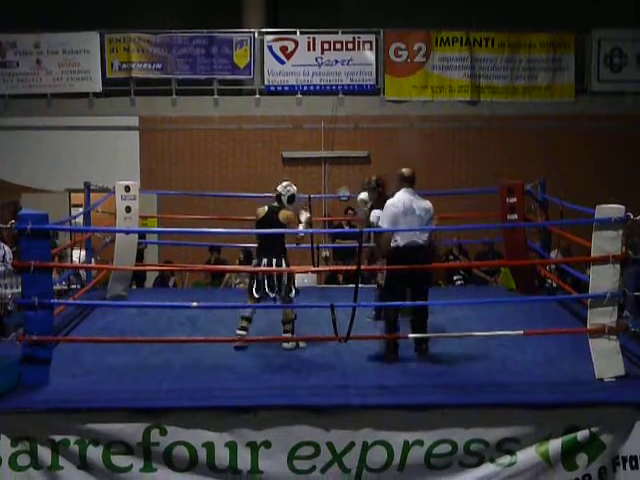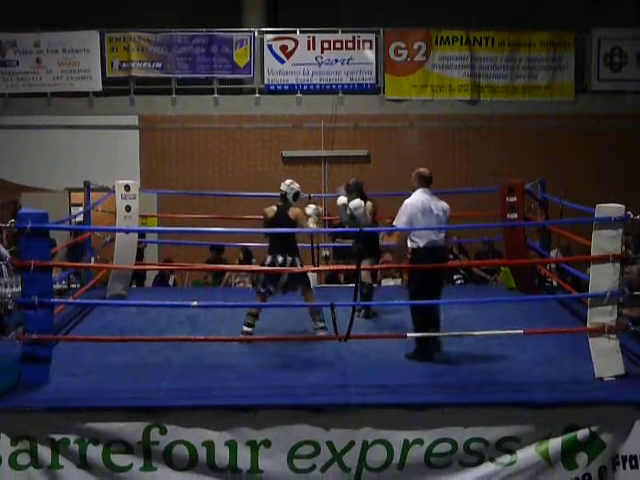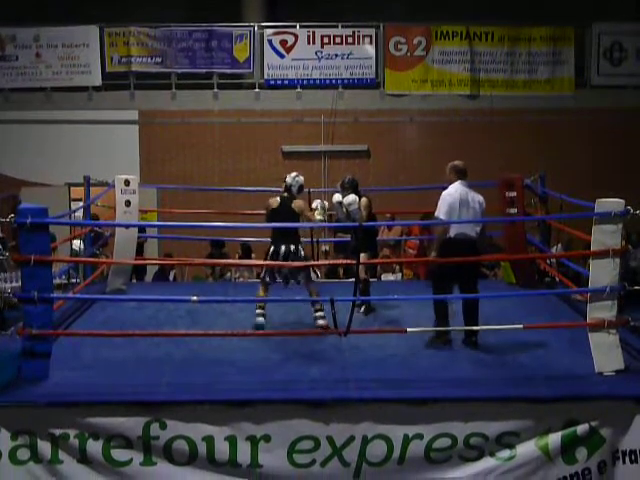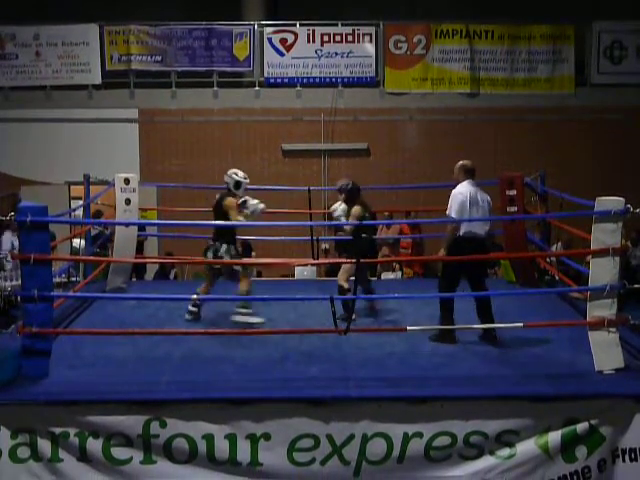
dt=0.7s
person 1, frame 1
left shoulder: (393, 203)
right shoulder: (426, 205)
left elbow: (386, 235)
right elbow: (432, 236)
left wrist: (383, 256)
right wrist: (431, 258)
left hip: (400, 254)
right hip: (422, 253)
left knee: (392, 301)
right knee: (420, 300)
left ankle: (391, 347)
right ankle: (421, 344)
person 1, frame 2
left shoulder: (411, 203)
right shoulder: (442, 205)
left elbow: (402, 235)
right elbow: (447, 233)
left hip: (420, 254)
right hip: (439, 253)
left knee: (419, 302)
right knee: (433, 300)
left ankle: (423, 347)
right ankle: (433, 340)
person 1, frame 3
left shoulder: (449, 193)
right shoulder: (478, 197)
left elbow: (442, 226)
right elbow: (481, 227)
left wrist: (435, 249)
left hip: (452, 245)
right hip: (472, 246)
left knee: (441, 289)
right knee: (470, 291)
left ankle: (442, 333)
right ankle: (471, 336)
person 1, frame 4
left shoulder: (459, 191)
right shoulder: (484, 196)
left elbow: (454, 224)
right elbow: (487, 224)
left wrist: (444, 248)
left hip: (461, 244)
right hip: (479, 244)
left knee: (446, 288)
right knee: (479, 288)
left ankle: (447, 331)
right ankle: (489, 331)
person 2, frame 1
left shoulder: (260, 212)
right shoulder: (288, 215)
right elbow: (298, 238)
right wrist: (304, 222)
left hip: (260, 260)
right hip: (278, 261)
left knee: (253, 300)
right knee: (286, 300)
left ankle: (241, 337)
right ankle: (288, 339)
person 2, frame 2
left shoulder: (268, 211)
right shoulder: (297, 212)
right wrist: (314, 216)
left hip: (273, 258)
right hip: (291, 259)
left knee: (261, 295)
right knee: (307, 291)
left ankle: (247, 330)
right ankle: (320, 328)
person 2, frame 3
left shoulder: (272, 203)
right shoulder: (300, 205)
left elbow: (268, 222)
right elbow: (315, 223)
right wrist: (320, 209)
left hip: (276, 248)
right hip: (294, 249)
left knee: (265, 283)
right knee: (310, 284)
left ankle: (260, 317)
right ankle: (320, 319)
person 2, frame 4
left shoulder: (219, 198)
right shoulder: (231, 201)
right elbow: (236, 222)
left wrist: (241, 205)
right wrist: (249, 212)
left hip: (217, 243)
right hip: (226, 246)
left knee: (210, 281)
right knee: (245, 277)
left ankle: (193, 311)
right ankle: (243, 312)
person 3, frame 1
left shoulder: (387, 203)
right shoulder: (371, 204)
right elbow: (365, 221)
right wrist: (363, 207)
left knee: (381, 277)
left ankle: (378, 311)
person 3, frame 2
left shoulder: (368, 204)
right shoulder: (351, 205)
left elbow: (367, 226)
right elbow: (348, 225)
left wrist: (361, 214)
right wrist: (342, 210)
left hip: (370, 245)
right hip: (358, 244)
left knee: (366, 276)
right knee: (361, 277)
left ankle: (367, 309)
right ankle: (364, 306)
person 3, frame 3
left shoulder: (363, 200)
right shoulder: (347, 201)
left elbow: (362, 222)
right elbow: (345, 221)
left wrist: (354, 209)
right wrist: (338, 207)
left hip: (367, 240)
right hip: (356, 239)
left knee: (362, 272)
right knee: (360, 272)
left ankle: (366, 304)
right ankle: (364, 302)
person 3, frame 4
left shoulder: (357, 209)
right shoulder: (355, 208)
left elbow: (352, 230)
left wrist: (343, 219)
left knee: (344, 279)
left ankle: (349, 312)
